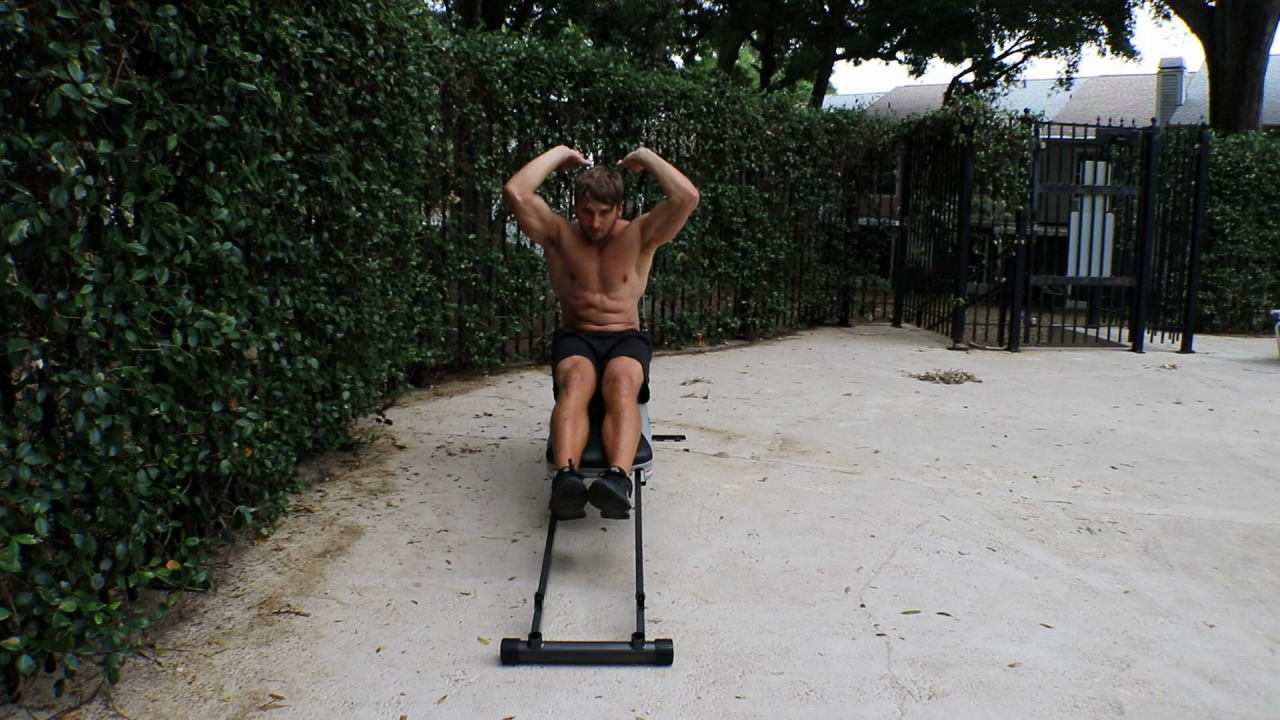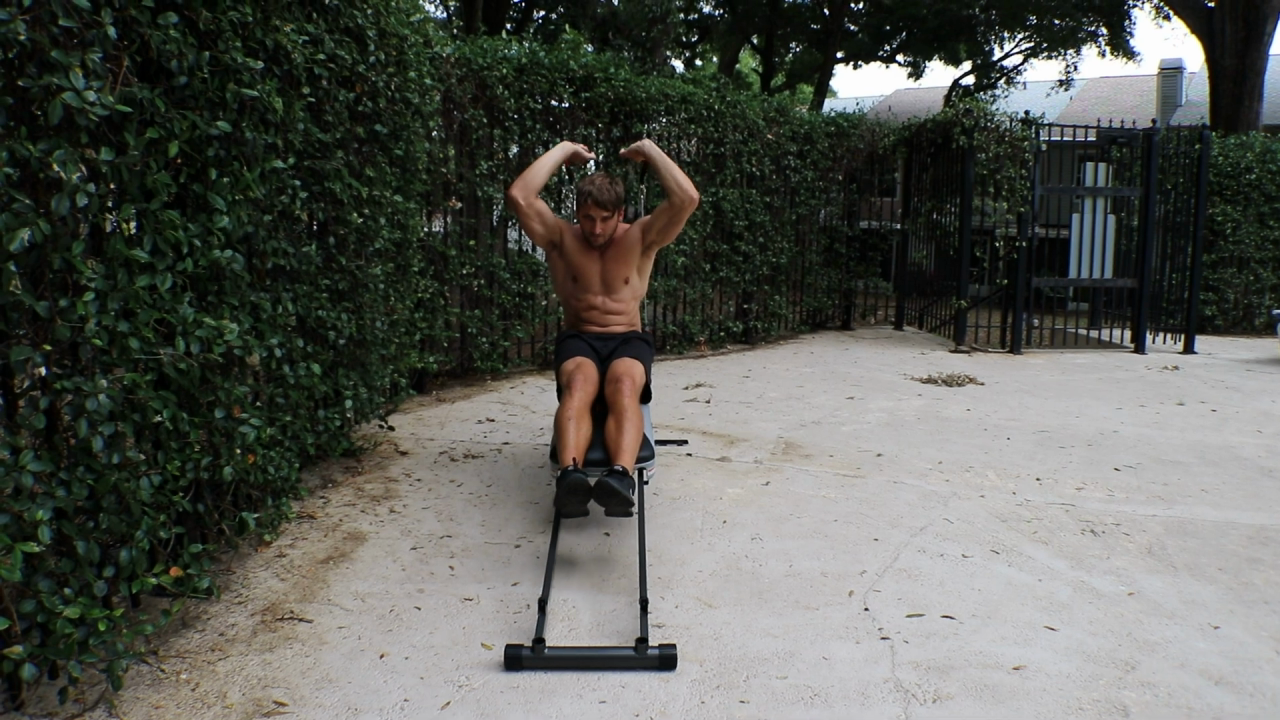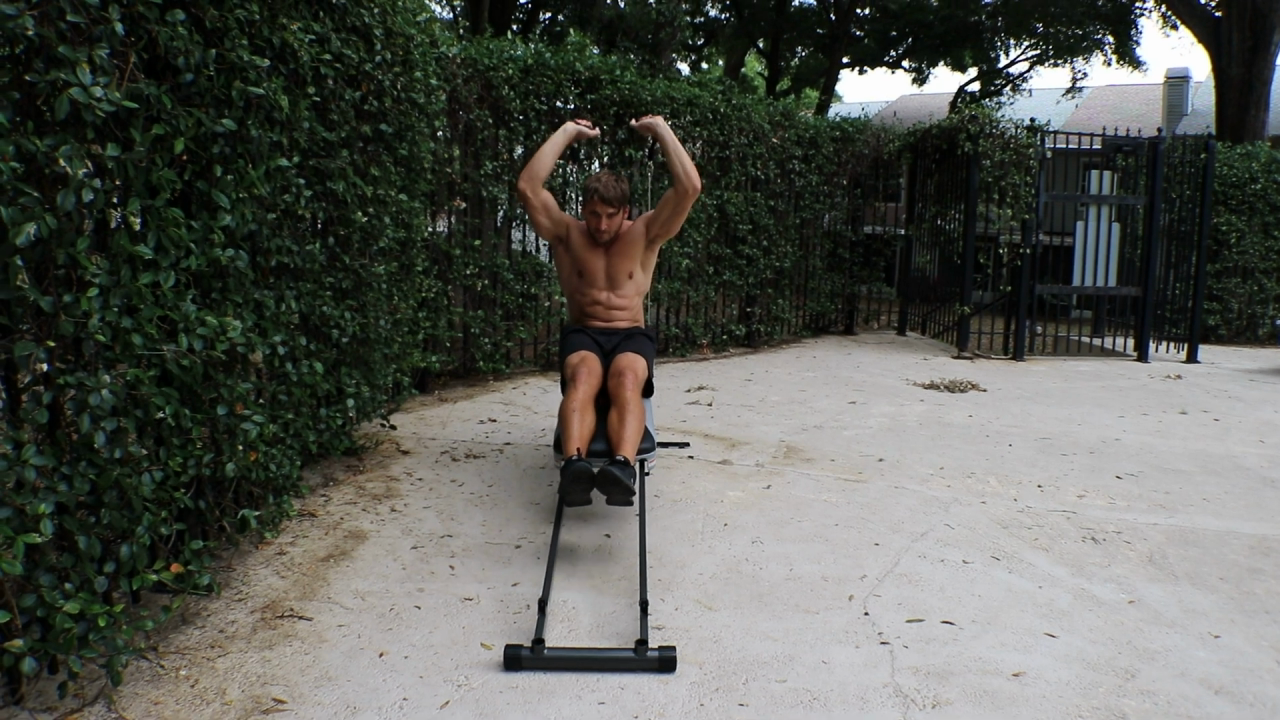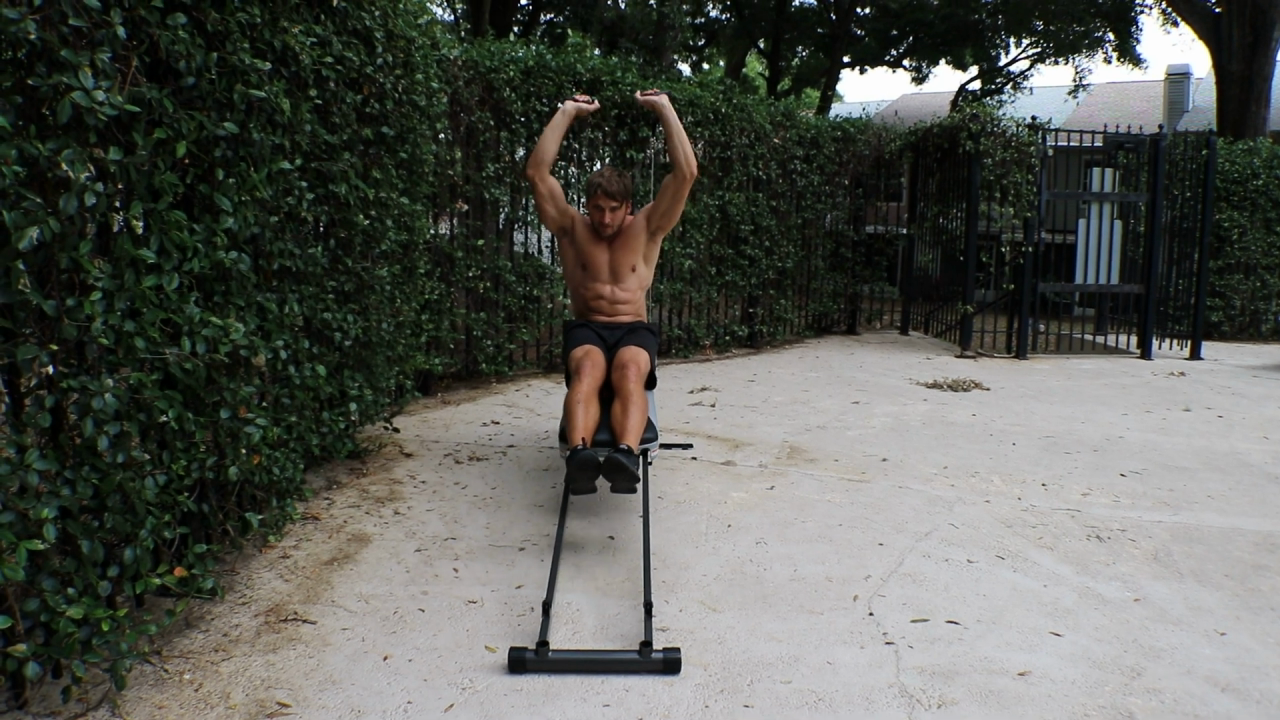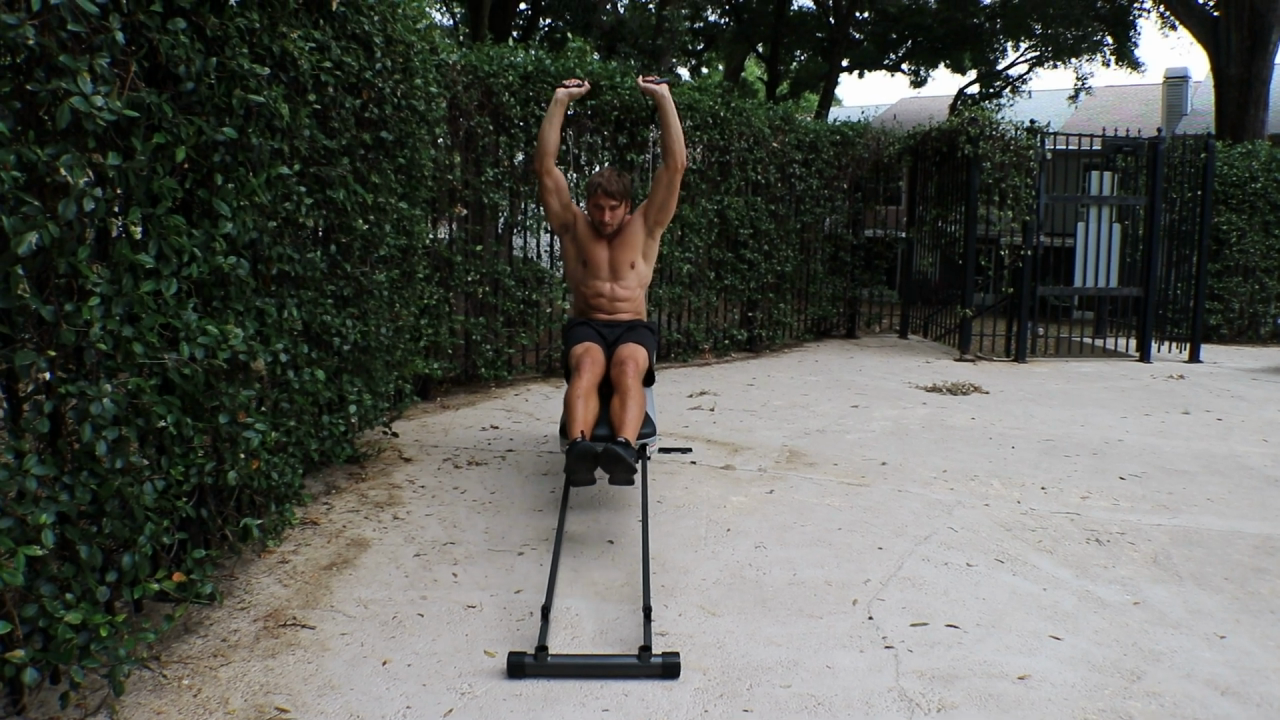
dt=0.2s
person 1, frame 1
left shoulder: (640, 234)
right shoulder: (558, 232)
left elbow: (688, 197)
right elbow: (515, 192)
left wrist: (646, 157)
right wrist: (560, 153)
left hip: (627, 338)
right hip: (575, 336)
left knee: (620, 386)
right knee: (575, 384)
left ankle: (618, 479)
right ankle: (565, 478)
person 1, frame 2
left shoulder: (640, 238)
right shoulder: (561, 237)
left elbow: (688, 200)
right elbow: (518, 197)
left wrist: (650, 151)
right wrist: (563, 150)
left hip: (628, 339)
right hip: (578, 338)
left knee: (623, 385)
right knee: (579, 384)
left ankle: (621, 477)
right ankle: (569, 476)
person 1, frame 3
left shoulder: (644, 234)
right shoulder: (566, 233)
left elbow: (690, 188)
right elbow: (527, 187)
left wrist: (661, 130)
right wrist: (566, 132)
left hip: (632, 335)
right hip: (582, 333)
left knee: (625, 377)
right knee: (583, 376)
left ankle: (623, 467)
right ankle: (573, 465)
person 1, frame 4
left shoulder: (647, 229)
right shoulder: (571, 228)
left elbow: (685, 174)
right elbow: (537, 174)
left wrist: (665, 108)
right wrist: (566, 112)
left hip: (635, 330)
right hip: (586, 329)
left knee: (628, 370)
right knee: (588, 369)
left ankle: (627, 457)
right ankle: (578, 455)
person 1, frame 5
left shoulder: (646, 228)
right shoulder: (572, 227)
left elbow: (675, 165)
right elbow: (546, 168)
left wrist: (663, 98)
right wrist: (560, 100)
left hip: (635, 328)
right hip: (586, 327)
left knee: (627, 367)
right knee: (588, 365)
left ankle: (624, 449)
right ankle: (578, 449)
